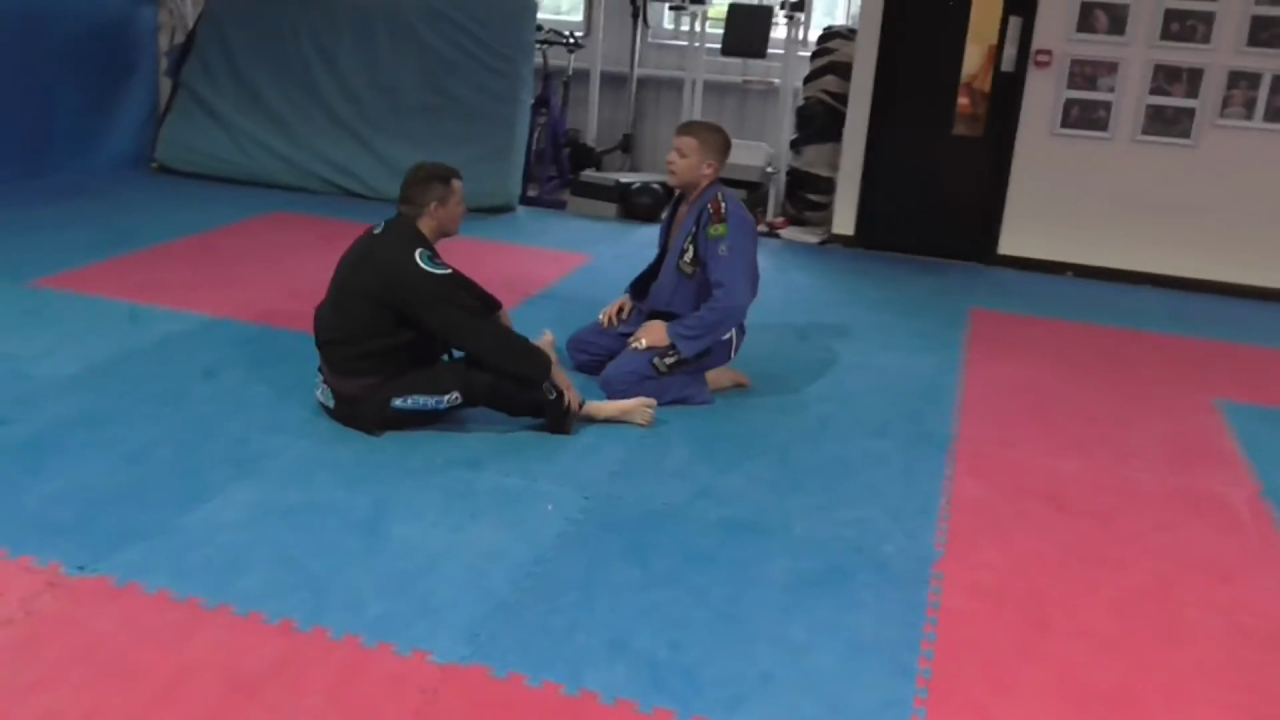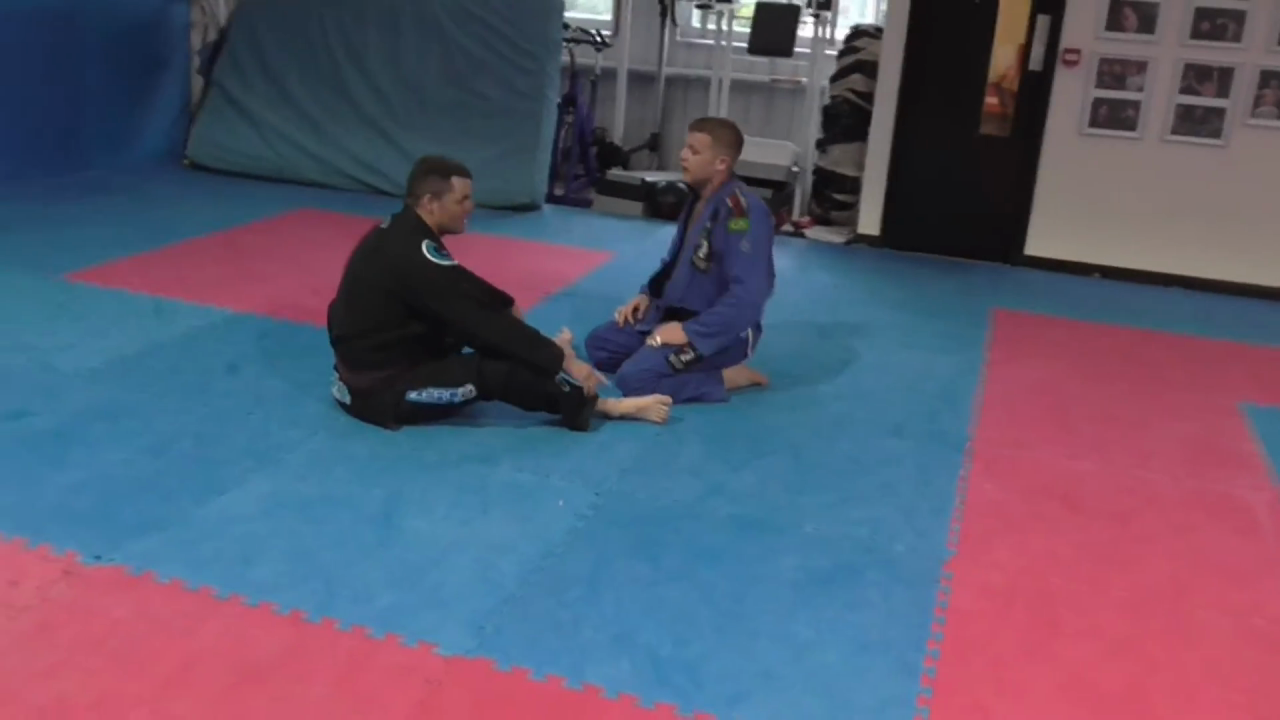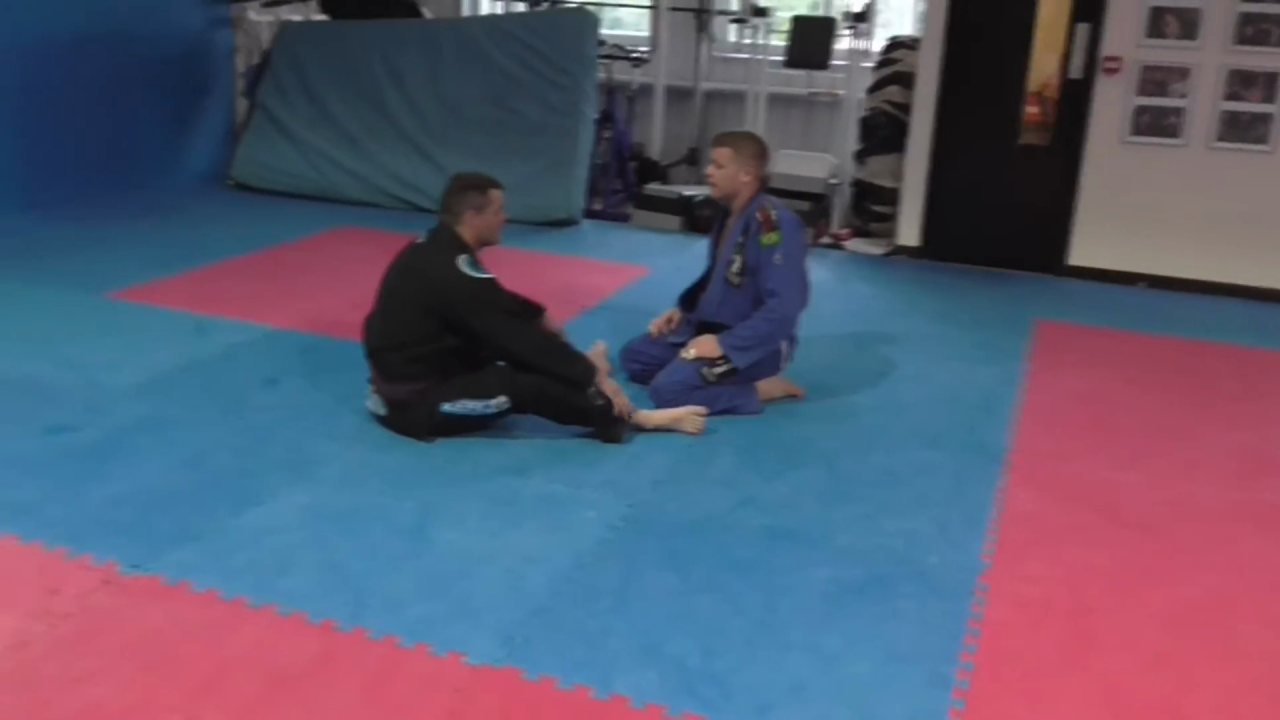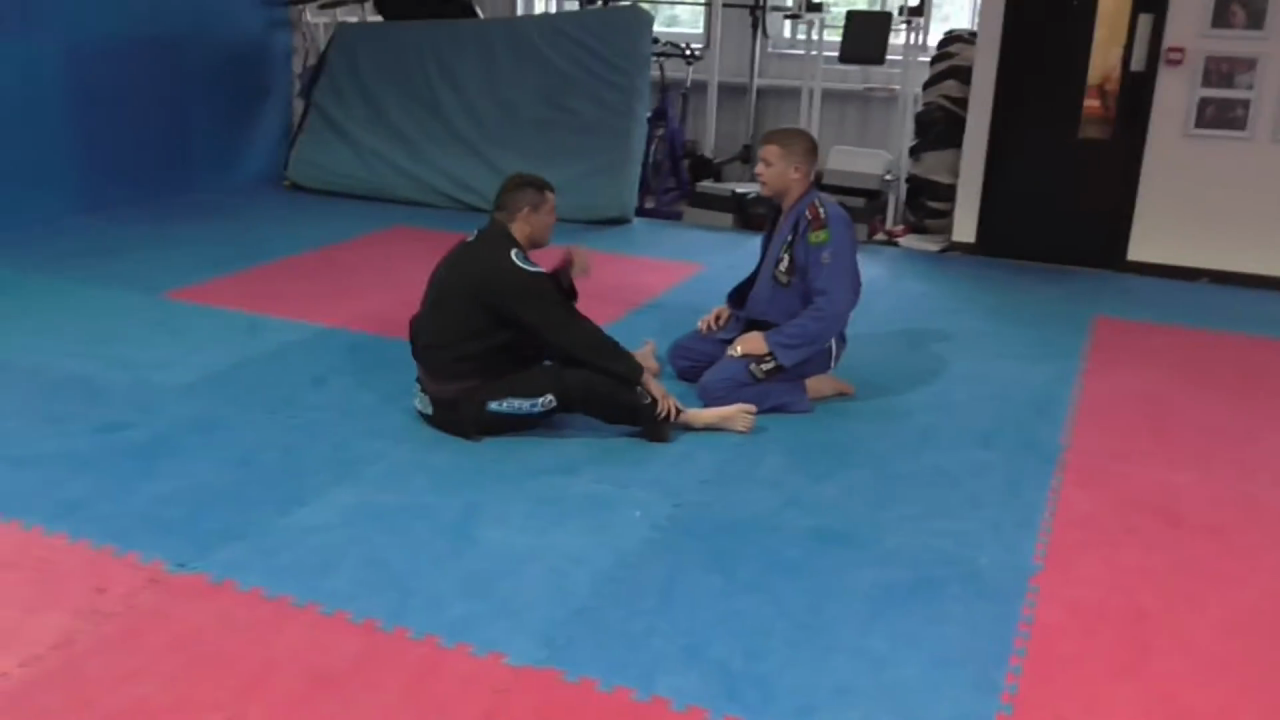
dt=0.3s
person 1, frame 1
left shoulder: (389, 236)
right shoulder: (410, 265)
left elbow: (452, 287)
right elbow: (476, 331)
left wrist: (495, 310)
right wrist: (549, 369)
left hip: (349, 373)
right hip: (365, 398)
right knee: (483, 378)
right ankle: (579, 408)
person 1, frame 2
left shoulder: (397, 232)
right shoulder: (417, 257)
left elbow: (460, 286)
right elbow: (484, 321)
left wrist: (507, 306)
right wrist: (563, 360)
left hip: (364, 370)
right hip: (383, 391)
right knee: (497, 370)
right ankle: (597, 404)
person 1, frame 3
left shoulder: (432, 248)
right shoulder: (454, 271)
left elbow: (494, 305)
right elbow: (520, 335)
left wrist: (538, 315)
right wrist: (594, 376)
left hip: (400, 383)
right hip: (417, 403)
right knee: (531, 383)
right ankle: (634, 418)
person 1, frame 4
left shoulder: (483, 248)
right shoulder: (506, 265)
left elbow: (541, 306)
right elbow: (568, 330)
left wrist: (565, 275)
right wrist: (640, 375)
left hip: (443, 384)
right hip: (463, 402)
right knee: (578, 382)
right ankle: (677, 415)
person 2, frame 1
left shoulder: (726, 217)
right shoulder: (683, 200)
left elbow: (732, 300)
left wrist: (674, 333)
right wrist: (633, 296)
left hip: (703, 332)
right hip: (659, 315)
left knee: (618, 380)
right knee: (581, 347)
left ankle: (711, 378)
right ankle: (679, 365)
person 2, frame 2
left shoulder: (744, 211)
right shoulder: (699, 198)
left elbow: (748, 298)
left wrist: (690, 333)
right wrist: (648, 294)
left hip: (720, 330)
right hip: (677, 313)
left knee: (634, 378)
right knee: (599, 344)
left ankle: (728, 376)
right ankle: (693, 363)
person 2, frame 3
left shoulder: (775, 224)
right shoulder: (732, 215)
left elbow: (782, 309)
left wrist: (725, 344)
right wrist: (684, 308)
left hip: (754, 343)
right hip: (711, 326)
left knee: (668, 389)
right knee: (634, 357)
left ankle: (763, 388)
person 2, frame 4
left shoulder: (825, 222)
right shoulder: (785, 212)
left elbow: (831, 310)
left wrist: (772, 342)
right wrist: (733, 306)
left hip: (802, 341)
right hip: (763, 324)
left knee: (716, 388)
right knee: (682, 355)
left ankle: (814, 385)
right ankle: (780, 375)
